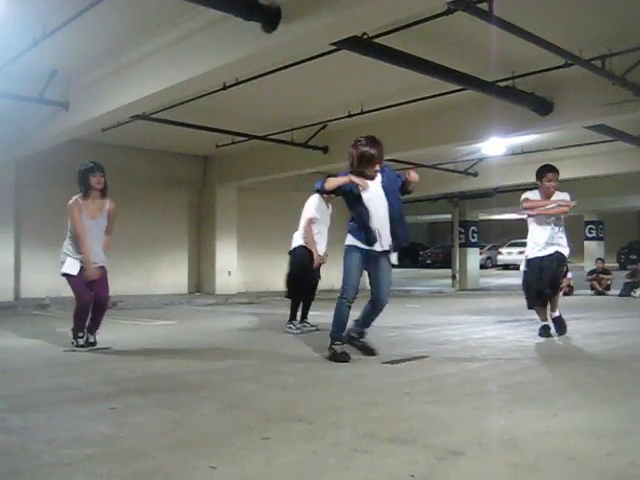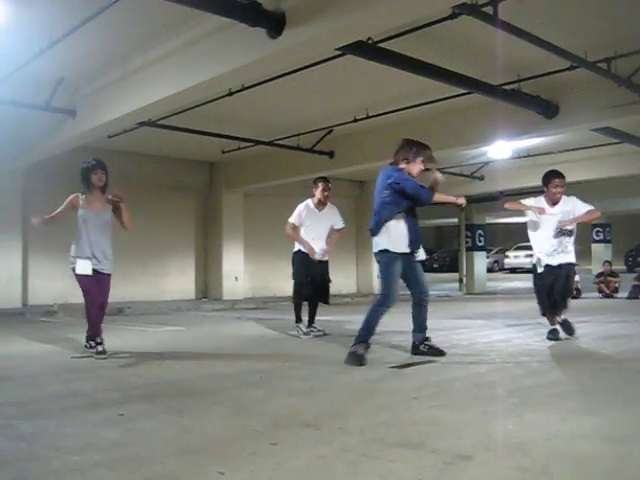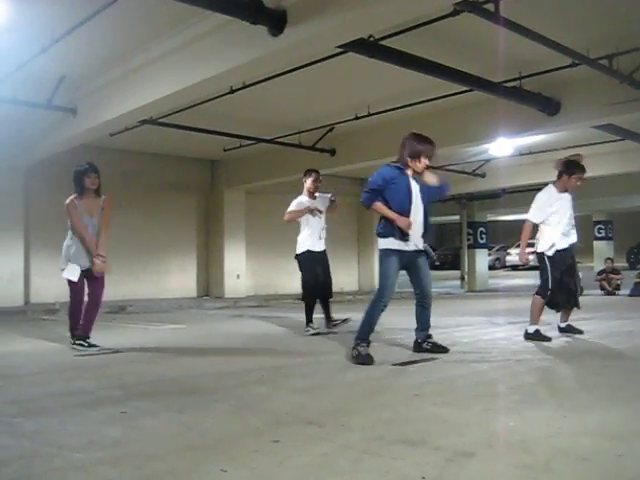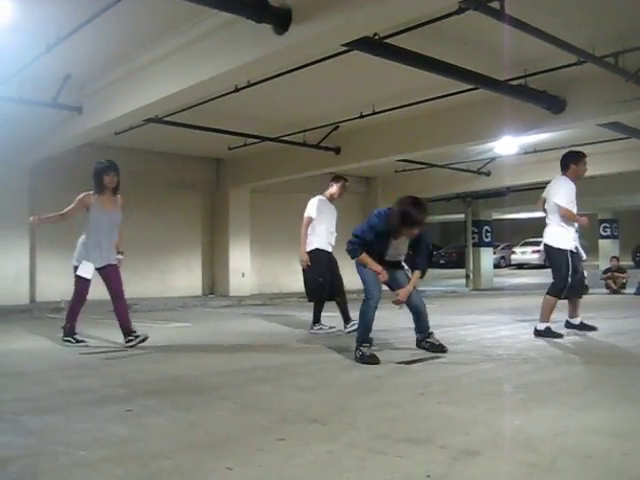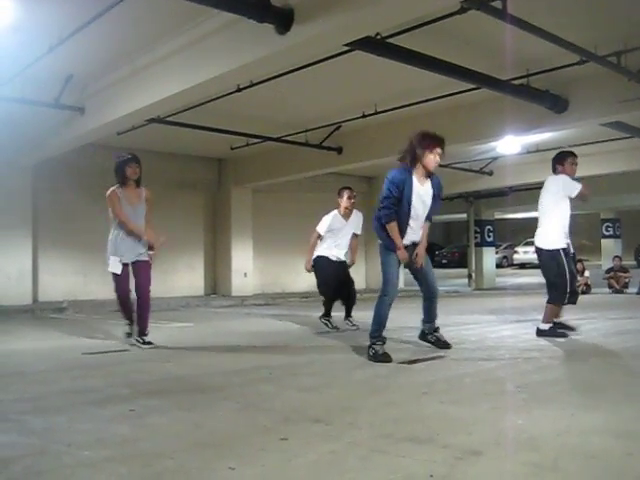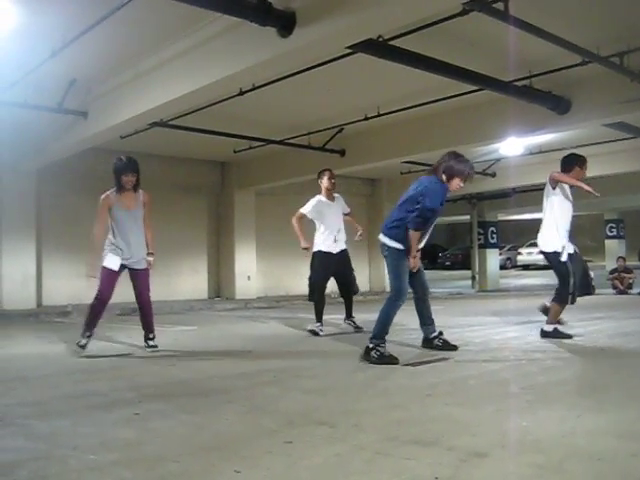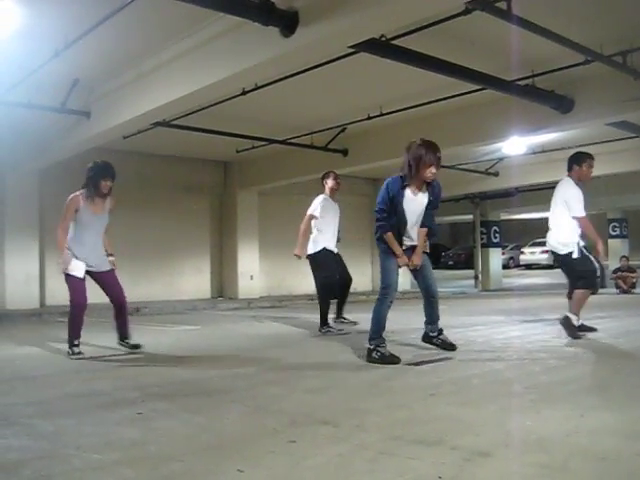
dt=0.5s
person 1, frame 1
left shoulder: (387, 174)
right shoulder: (350, 181)
left elbow: (404, 188)
right elbow: (322, 187)
left wrist: (409, 178)
right wrist: (349, 179)
left hip: (382, 249)
right hip: (357, 245)
left knee: (381, 298)
right knee: (348, 294)
left ankle: (356, 333)
right ankle: (336, 342)
person 1, frame 2
left shoulder: (402, 178)
right shoulder: (392, 174)
left elbow: (425, 194)
right elbow: (422, 195)
left wrist: (434, 182)
right wrist: (454, 199)
left hip: (406, 247)
right hip: (389, 246)
left knee: (421, 295)
right knee: (388, 297)
left ankle: (419, 341)
right ankle: (359, 345)
person 1, frame 3
left shoulder: (418, 181)
right shoulder: (389, 173)
left elbow: (441, 190)
right elbow: (368, 198)
left wrist: (424, 175)
right wrist: (396, 217)
left hip: (416, 247)
right hip: (392, 245)
left knee: (425, 294)
right knee: (384, 295)
left ankle: (422, 339)
right ankle: (361, 344)
person 1, frame 4
left shoulder: (418, 235)
right shoulder: (378, 222)
left elbow: (421, 263)
right elbow: (353, 247)
left wrist: (408, 287)
right wrist: (378, 270)
left hip: (394, 266)
right hip: (369, 263)
left knee: (418, 303)
right knee: (373, 296)
left ankle: (424, 337)
right ankle: (363, 346)
person 1, frame 5
left shoulder: (434, 183)
right shoulder: (398, 177)
right elbow: (387, 213)
left wrist: (422, 245)
right wrist: (399, 247)
left hip: (415, 245)
right hip: (392, 244)
left knee: (431, 289)
right knee: (389, 291)
left ankle: (429, 330)
right ankle: (376, 342)
person 1, frame 6
left shoulder: (430, 184)
right shoulder: (434, 187)
right elbow: (417, 221)
left wrist: (416, 252)
right wrist: (413, 251)
left hip: (406, 245)
right hip: (396, 244)
left knee: (422, 290)
right knee: (399, 293)
left ankle: (431, 335)
right ankle: (375, 346)
person 1, frame 7
left shoulder: (433, 189)
right shoulder: (393, 185)
left elbow: (427, 221)
right elbow: (382, 222)
left wrist: (418, 252)
right wrist: (399, 254)
left hip: (415, 246)
right hip: (390, 245)
left knee: (430, 290)
right knee: (388, 290)
left ankle: (432, 332)
right ankle: (375, 346)
person 2, frame 1
left shoulder: (110, 205)
right shoulder: (75, 204)
right elbow: (80, 235)
left wrist: (99, 257)
right wrist: (88, 263)
left hip: (96, 260)
right hip: (74, 259)
left knee: (102, 298)
right knee: (85, 299)
left ankle: (91, 333)
right ankle: (78, 335)
person 2, frame 2
left shoulder: (111, 200)
right shoulder: (76, 200)
left elbow: (127, 225)
right elbow: (53, 217)
left wrist: (121, 203)
right wrist: (40, 219)
left hip: (104, 258)
right hip: (83, 258)
left knee: (102, 302)
right knee: (92, 299)
left ankle: (91, 338)
right ankle: (97, 342)
person 2, frame 3
left shoulder: (104, 202)
right shoulder: (71, 203)
left elbow: (103, 230)
right elbow: (82, 233)
left wrist: (101, 256)
right wrist: (96, 257)
left hip: (94, 257)
right hip: (74, 256)
left knee: (96, 297)
right knee: (77, 298)
left ankle: (83, 337)
right ankle: (75, 336)
person 2, frame 4
left shoulder: (119, 200)
right shoulder: (88, 199)
right elbow: (64, 214)
left wrist: (120, 252)
right wrist: (41, 219)
left hip: (109, 257)
right hip: (86, 255)
left knee: (118, 294)
right knee: (80, 296)
left ankle: (129, 334)
right ankle: (68, 333)
person 2, frame 5
left shoulder: (144, 193)
right shoulder: (113, 194)
right elbow: (125, 221)
left wrist: (151, 246)
right wrist: (149, 236)
left hip: (140, 250)
right hip: (120, 249)
left knee: (143, 291)
right knee: (123, 292)
left ankle: (141, 334)
right ankle: (130, 324)
person 2, frame 6
left shoulder: (143, 197)
right shoulder: (108, 198)
right elbow: (100, 229)
left wrist: (150, 252)
right wrist: (95, 259)
left hip: (139, 254)
right hip: (115, 252)
left knee: (143, 299)
right knee: (103, 295)
left ankle: (149, 337)
right ankle: (86, 333)
person 2, frame 7
left shoulder: (108, 202)
right shoulder: (76, 200)
right elbow: (62, 230)
left wrist: (110, 255)
right wrist: (64, 256)
left hip: (99, 259)
right hip: (76, 257)
left knee: (119, 299)
right knee: (79, 302)
left ankle: (124, 338)
right ankle: (73, 344)
person 3, frame 1
left shoulder: (563, 197)
right shoulder: (529, 196)
left elbow: (564, 210)
right elbow: (525, 205)
left wrist: (536, 212)
right wrist: (555, 202)
left hip: (556, 250)
right hip: (534, 253)
left knee: (550, 280)
right knee: (531, 288)
left ankle: (555, 313)
right ankle: (544, 322)
person 3, frame 2
left shoulder: (571, 202)
right shoulder: (534, 203)
left elbow: (596, 212)
right elbow: (508, 205)
left wrist: (574, 220)
right wrist: (529, 208)
left hip: (565, 260)
right hip: (543, 261)
left knee: (561, 296)
right knee: (545, 298)
left ankle: (561, 317)
right ankle: (553, 326)
person 3, frame 3
left shoulder: (566, 189)
right shoulder: (544, 197)
left elbow: (579, 159)
right elbow: (529, 223)
left wrist: (567, 162)
right wrist: (523, 250)
left hip: (566, 248)
right hip: (550, 250)
left knee: (572, 287)
right knee: (547, 287)
left ankle: (564, 323)
right ankle: (531, 329)
person 3, frame 4
left shoulder: (556, 183)
right shoulder: (566, 186)
left elbow: (544, 203)
right elbow: (564, 212)
right wrist: (580, 219)
left hip: (559, 241)
right hip: (561, 243)
left knee: (576, 280)
right knee: (560, 284)
left ankle: (574, 320)
right ankle: (542, 326)
person 3, frame 5
left shoulder: (551, 185)
right shoulder: (561, 180)
left elbow: (544, 214)
right elbow: (583, 194)
right wrist: (581, 191)
left hip: (545, 243)
right hip: (554, 244)
left knee: (560, 283)
right knee: (563, 284)
left ankle: (554, 320)
right ankle: (544, 326)
person 3, frame 6
left shoulder: (564, 188)
right shoulder: (555, 184)
right elbow: (554, 175)
right wrist: (583, 185)
left hip: (561, 243)
right hip: (553, 244)
left knee: (569, 282)
right knee: (567, 284)
left ankle: (550, 307)
right ankle: (549, 327)
person 3, frame 7
left shoulder: (565, 186)
right shoulder: (571, 189)
right elbow: (582, 221)
right wrist: (598, 242)
left hip: (562, 242)
right hip: (567, 243)
left knee: (579, 280)
right knee: (592, 274)
left ankle: (574, 322)
right ankle: (571, 317)
person 4, frame 1
left shoulder: (328, 207)
right shoulder: (316, 200)
right elbow: (307, 226)
left wrist: (323, 252)
right wrist: (315, 253)
left hip: (315, 251)
right hip: (302, 248)
left knee: (311, 286)
right knee: (300, 284)
left ankle: (303, 320)
right ankle: (292, 321)
person 4, frame 2
left shoulder: (333, 210)
right shoulder: (304, 207)
left elbow: (339, 231)
right elbow: (289, 228)
left wrist: (329, 249)
right wrist: (306, 244)
left hip: (321, 255)
right hip: (302, 252)
left knee: (319, 289)
right knee: (301, 285)
left ankle: (311, 324)
right ankle: (299, 323)
person 4, frame 3
left shoulder: (321, 198)
right shoulder: (299, 201)
left elbow: (333, 199)
right elbow: (287, 217)
left wrist: (332, 204)
right wrist: (308, 209)
left hip: (321, 249)
right hip: (307, 250)
left knee: (324, 284)
right knee: (313, 285)
left ankle: (328, 319)
right ankle: (309, 324)
person 4, frame 4
left shoulder: (332, 207)
right shoulder: (318, 202)
right elbow: (305, 225)
right wrist: (303, 251)
left hip: (327, 251)
right hip: (315, 250)
left knee: (336, 286)
right knee: (322, 288)
left ankle: (348, 322)
right ankle: (316, 324)
person 4, frame 5
left shoulder: (358, 216)
right shoulder: (331, 218)
right elbow: (315, 237)
left wrist: (353, 257)
right wrist: (309, 260)
left hip: (340, 259)
right hip: (323, 257)
left knee: (349, 290)
right knee: (332, 287)
left ankle: (348, 317)
right ankle: (326, 315)
person 4, frame 6
left shoulder: (339, 199)
right shoulder: (316, 203)
left elbow: (347, 214)
right elbow: (295, 219)
left wrist: (358, 227)
right wrist: (303, 240)
left hip: (341, 249)
right hip: (322, 251)
left knee: (348, 284)
right knee: (318, 286)
left ankle: (349, 317)
right ankle: (318, 323)
person 4, frame 7
left shoulder: (335, 205)
right shoulder: (321, 201)
right elbow: (306, 222)
right wrist: (299, 246)
left hip: (331, 249)
right hip: (321, 249)
left knee: (345, 280)
right knee: (328, 285)
left ankle: (339, 316)
right ankle: (324, 325)
